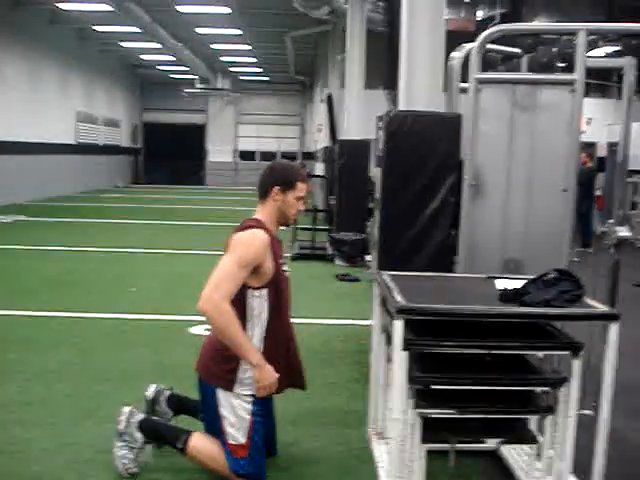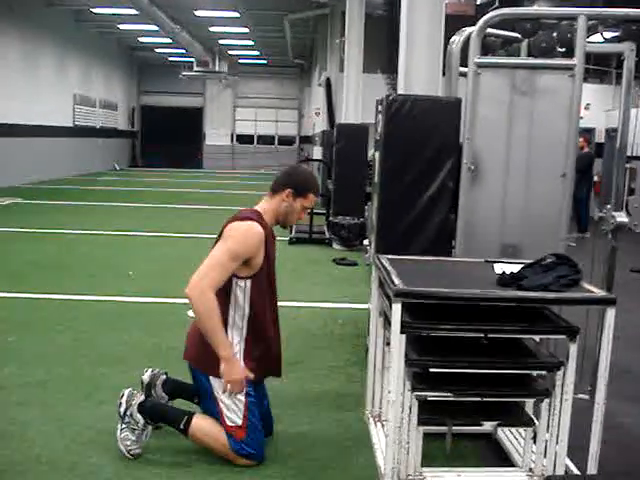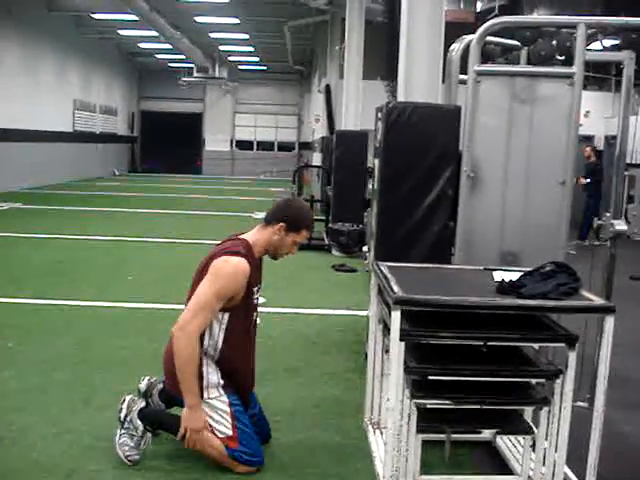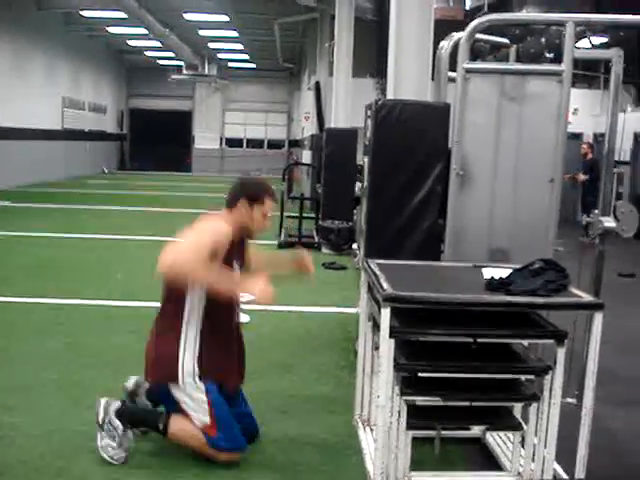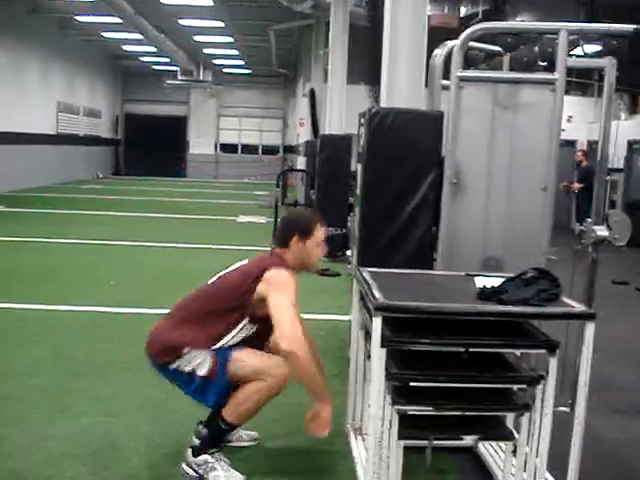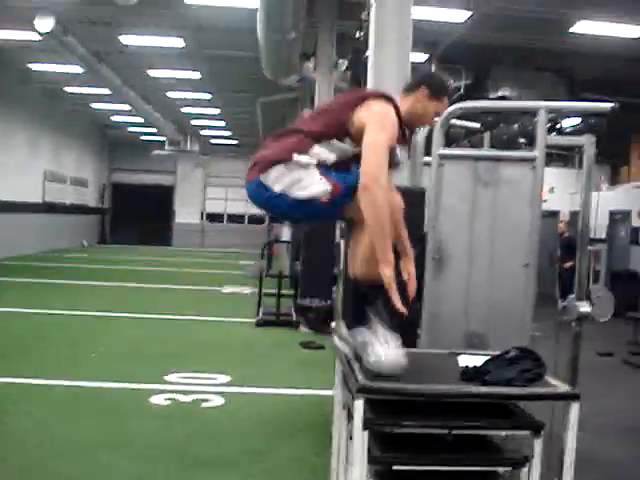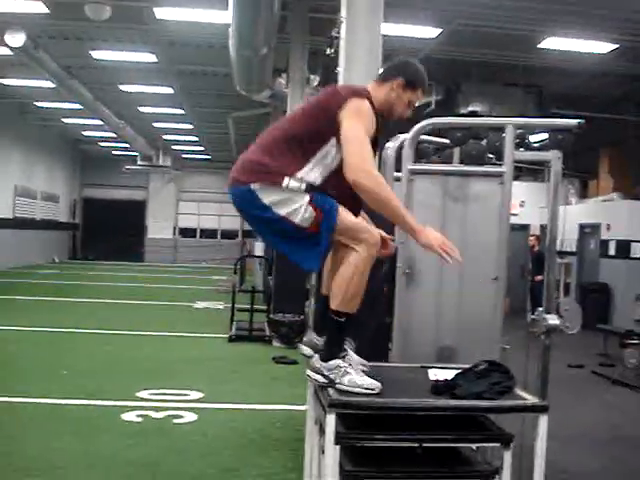
dt=0.7s
person 1, frame 1
left shoulder: (267, 238)
right shoulder: (254, 238)
right elbow: (211, 303)
right wrist: (258, 364)
left hip: (245, 367)
right hip: (234, 371)
left knee: (266, 448)
left ankle: (170, 402)
right ankle: (145, 427)
person 1, frame 2
left shoulder: (260, 227)
right shoulder: (249, 230)
right elbow: (198, 290)
left wrist: (255, 342)
right wrist: (228, 358)
left hip: (238, 350)
right hip: (220, 354)
left knee: (261, 428)
right knee: (248, 452)
left ankle: (166, 386)
right ankle: (145, 408)
person 1, frame 3
left shoulder: (248, 254)
right shoulder: (235, 264)
right elbow: (184, 332)
right wrist: (194, 407)
left hip: (221, 365)
right hip: (202, 370)
left knee: (261, 434)
right knee: (248, 460)
left ankle: (162, 396)
right ankle: (144, 415)
person 1, frame 4
left shoulder: (234, 238)
right shoulder: (217, 229)
left elbow: (251, 262)
right elbow: (171, 263)
left wrist: (289, 262)
right wrist: (240, 286)
left hip: (208, 358)
right hip: (181, 360)
left knee: (247, 434)
right knee: (229, 450)
left ankle: (149, 395)
right ankle: (126, 415)
person 1, frame 5
left shoulder: (275, 273)
right shoulder: (280, 278)
left elbow: (297, 335)
right elbow: (292, 348)
left wrist: (321, 386)
right wrist: (323, 401)
left hip: (189, 337)
right hip: (176, 350)
right knee: (277, 371)
left ankle: (214, 428)
right ankle: (202, 452)
person 1, frame 6
left shoulder: (382, 118)
right shoulder: (383, 112)
left elbow: (386, 197)
right elbow: (374, 185)
left wrist: (407, 254)
right wrist: (386, 263)
left hip: (284, 175)
right hip: (276, 175)
left knee: (386, 203)
right knee: (379, 202)
left ankle: (369, 317)
right ankle: (361, 324)
person 1, frame 7
left shoulder: (352, 106)
right shoulder: (359, 107)
left elbow: (345, 175)
right elbow: (360, 177)
left wrist: (358, 221)
right wrist: (417, 230)
left hip: (267, 185)
right hip: (262, 186)
left knee: (350, 240)
right knee: (364, 243)
left ankle: (330, 337)
right ankle: (329, 359)
